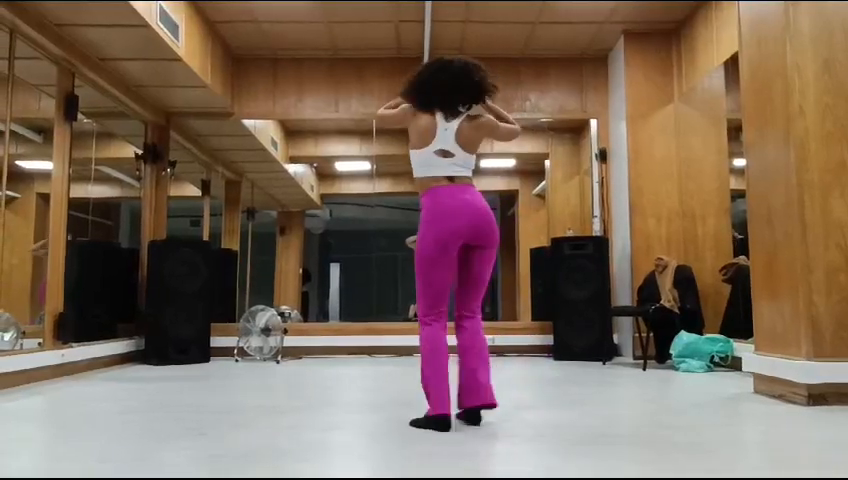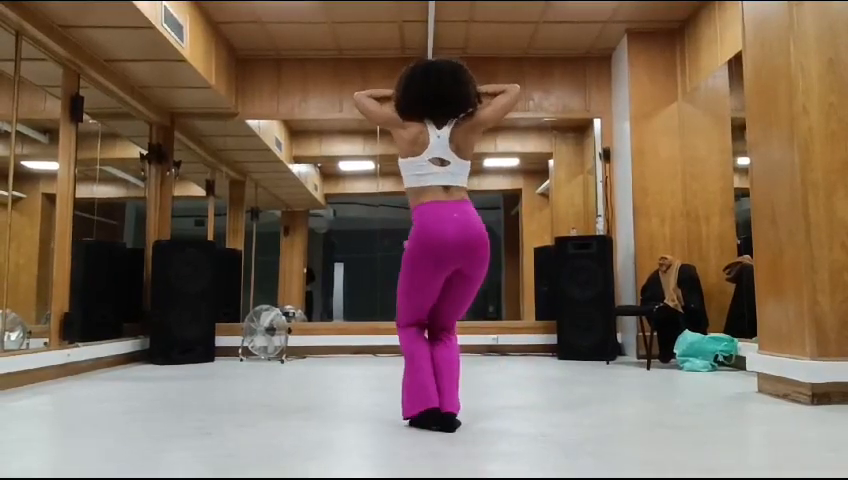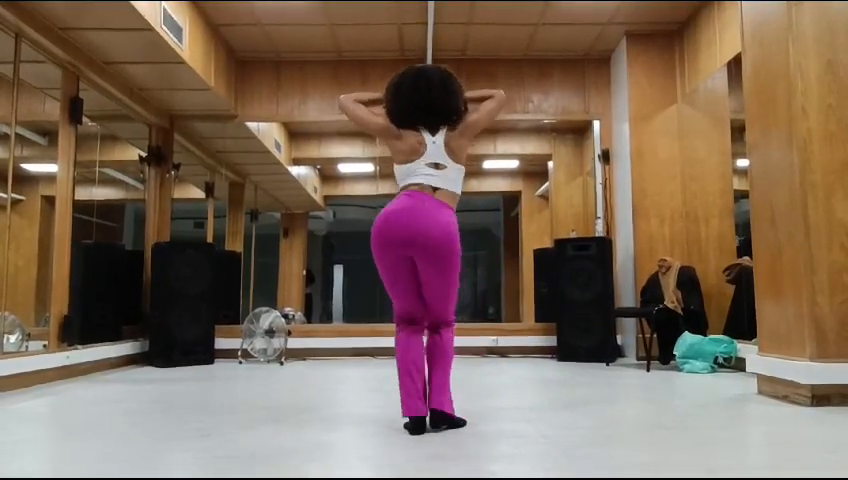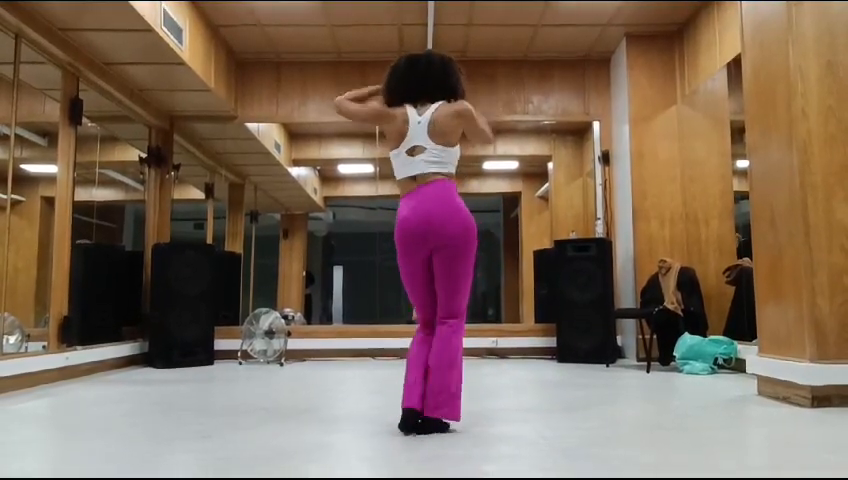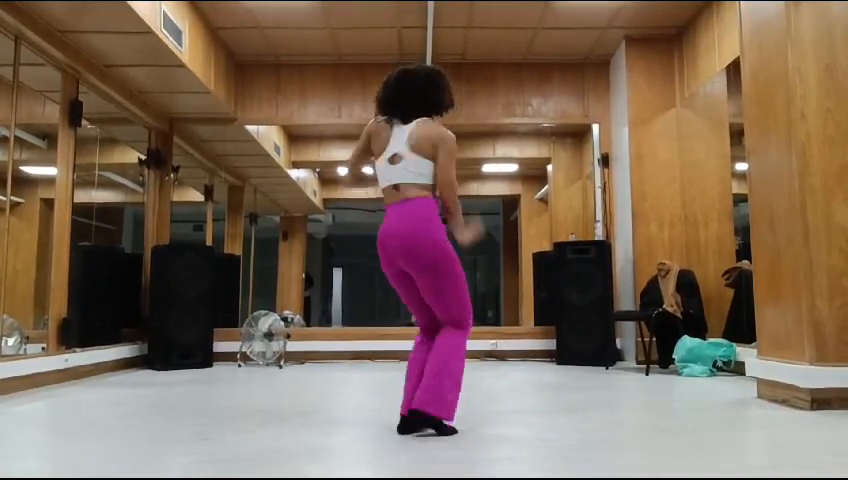
dt=1s
person 1, frame 1
left shoulder: (416, 116)
right shoulder: (477, 123)
left elbow: (382, 112)
right elbow: (515, 130)
left wrist: (418, 95)
right wrist: (486, 102)
left hip: (439, 214)
right hip: (478, 210)
left knee: (431, 316)
right knee: (469, 313)
left ankle: (439, 409)
right ankle: (475, 398)
person 1, frame 2
left shoulder: (404, 127)
right shoulder: (467, 129)
left elbow: (360, 97)
right elbow: (513, 91)
left wrist: (398, 93)
right wrist: (475, 91)
left hip: (430, 232)
right hip: (471, 230)
left knee: (411, 325)
right knee: (443, 328)
left ankle: (425, 406)
right ankle: (448, 410)
person 1, frame 3
left shoulder: (398, 135)
right shoulder: (460, 133)
left elbow: (346, 101)
right elbow: (499, 96)
left wrist: (385, 97)
right wrist: (458, 96)
left hip: (396, 221)
right hip: (441, 230)
left knee: (409, 321)
right knee: (441, 322)
left ankle: (416, 413)
right ankle: (442, 408)
person 1, frame 4
left shoulder: (390, 115)
right shoulder: (457, 112)
left elbow: (340, 103)
right elbow: (486, 136)
left wrist: (381, 89)
left hip: (410, 221)
right hip: (449, 212)
left knee: (427, 321)
right knee: (451, 318)
left ankle: (412, 408)
right ankle: (435, 411)
person 1, frame 5
left shoulder: (375, 129)
right shoulder: (440, 136)
left elbow: (354, 173)
right elbow: (449, 199)
right wrist: (462, 232)
left hip: (389, 236)
right hip: (423, 230)
left knee: (431, 324)
right knee: (457, 322)
left ankle: (411, 412)
right ankle: (433, 408)
